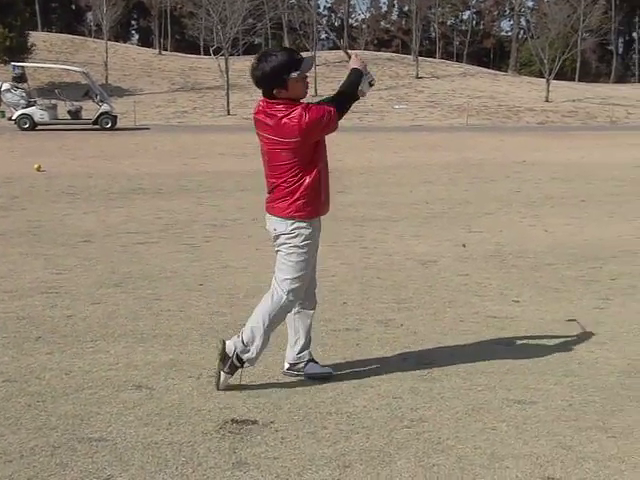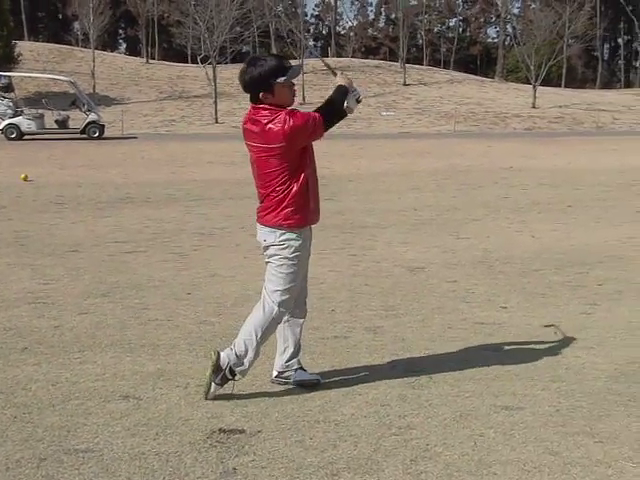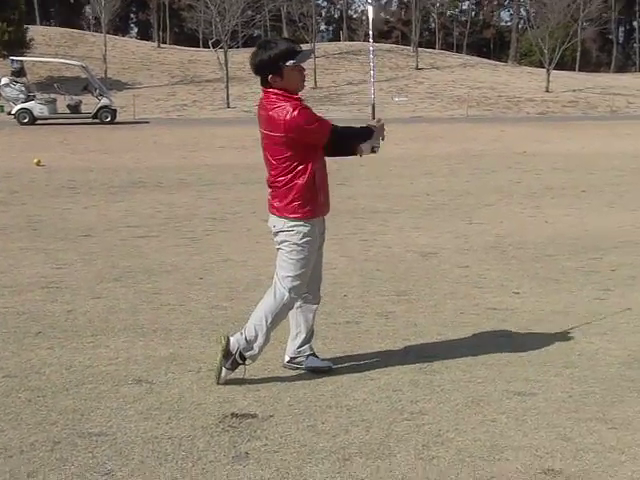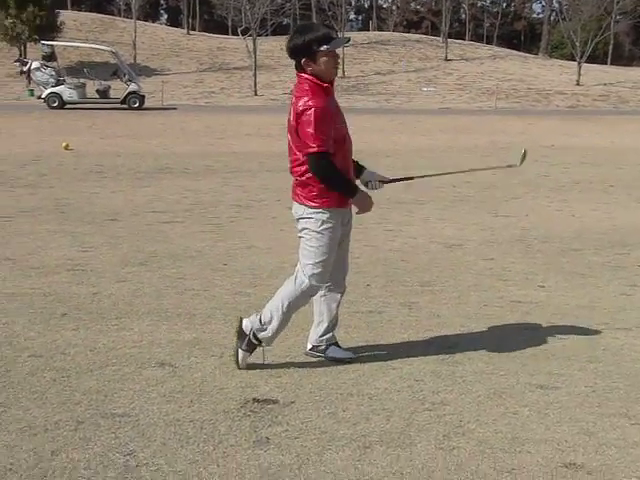
dt=0.2s
person 1, frame 1
left shoulder: (265, 111)
right shoulder: (300, 120)
left elbow: (323, 110)
right elbow: (334, 109)
left wrist: (352, 88)
right wrist: (354, 72)
left hip: (294, 215)
right hip: (296, 220)
left knee: (304, 291)
right knee: (286, 291)
left ankle: (298, 359)
right ankle: (239, 350)
person 1, frame 2
left shoulder: (255, 119)
right shoulder: (283, 124)
left elbow: (311, 122)
right elbow: (321, 120)
left wrist: (341, 103)
right wrist: (341, 90)
left hip: (287, 225)
right hip: (286, 229)
left knee: (294, 300)
right knee: (276, 302)
left ankle: (287, 367)
right ankle: (231, 362)
person 1, frame 3
left shoulder: (273, 105)
right shoulder: (290, 113)
left elbow: (320, 143)
right elbow: (333, 137)
left wrist: (356, 144)
right wrist: (370, 131)
left hip: (306, 213)
right hip: (297, 218)
left knee: (308, 287)
right knee: (287, 289)
left ankle: (299, 352)
right ankle: (239, 347)
person 1, frame 4
left shoulder: (321, 93)
right shoulder: (312, 102)
right elbow: (318, 161)
left wrist: (360, 172)
right wrist: (353, 192)
left hip: (336, 203)
right hip: (320, 206)
left knee: (335, 276)
right knee: (311, 277)
left ankle: (321, 340)
right ankle: (254, 330)
